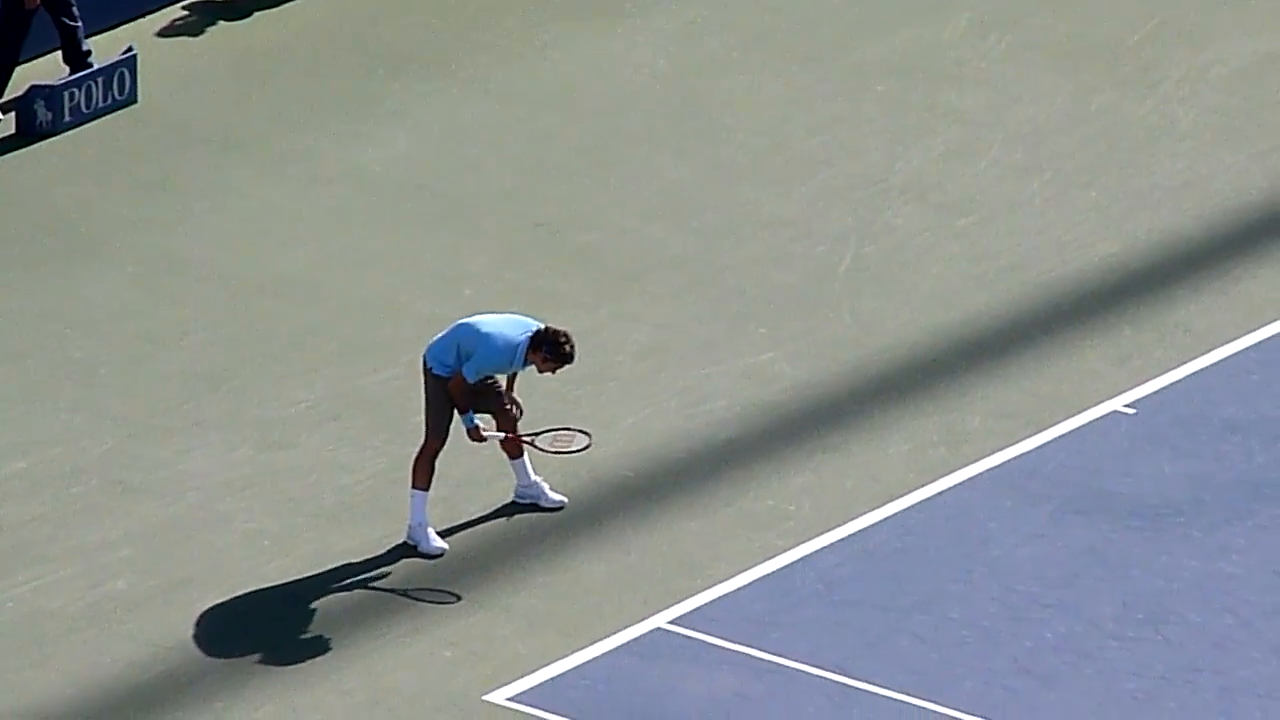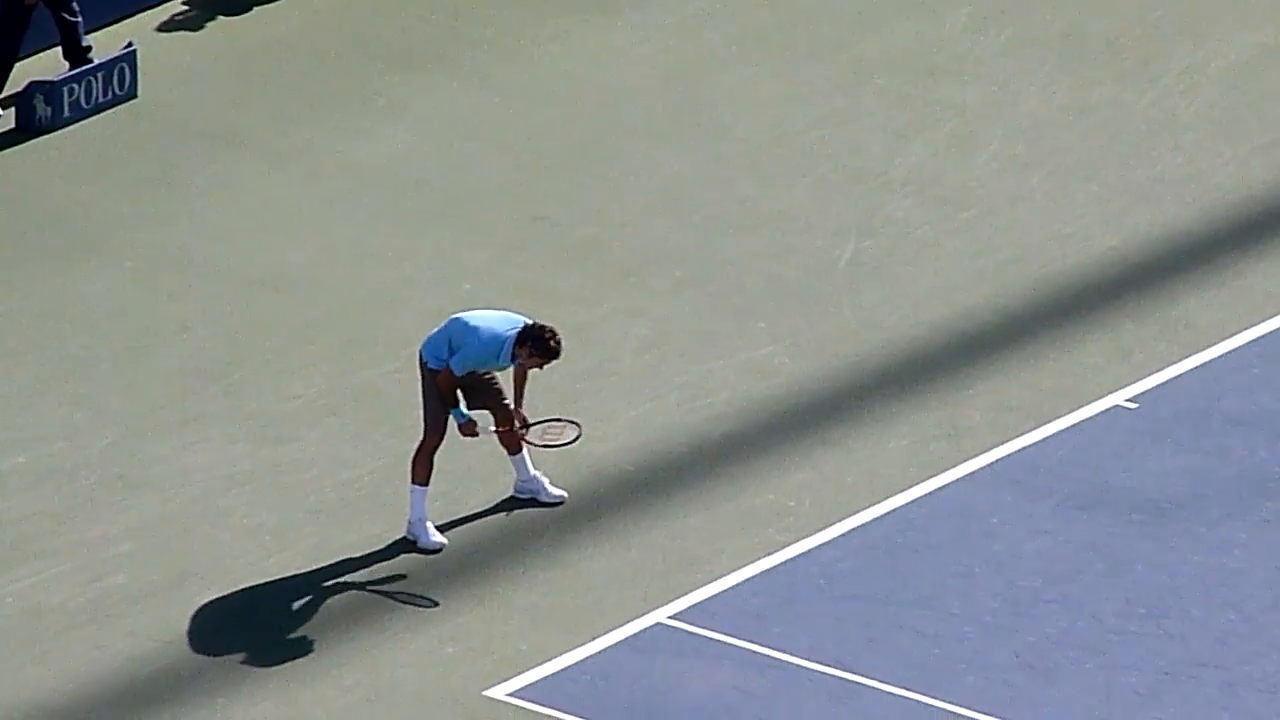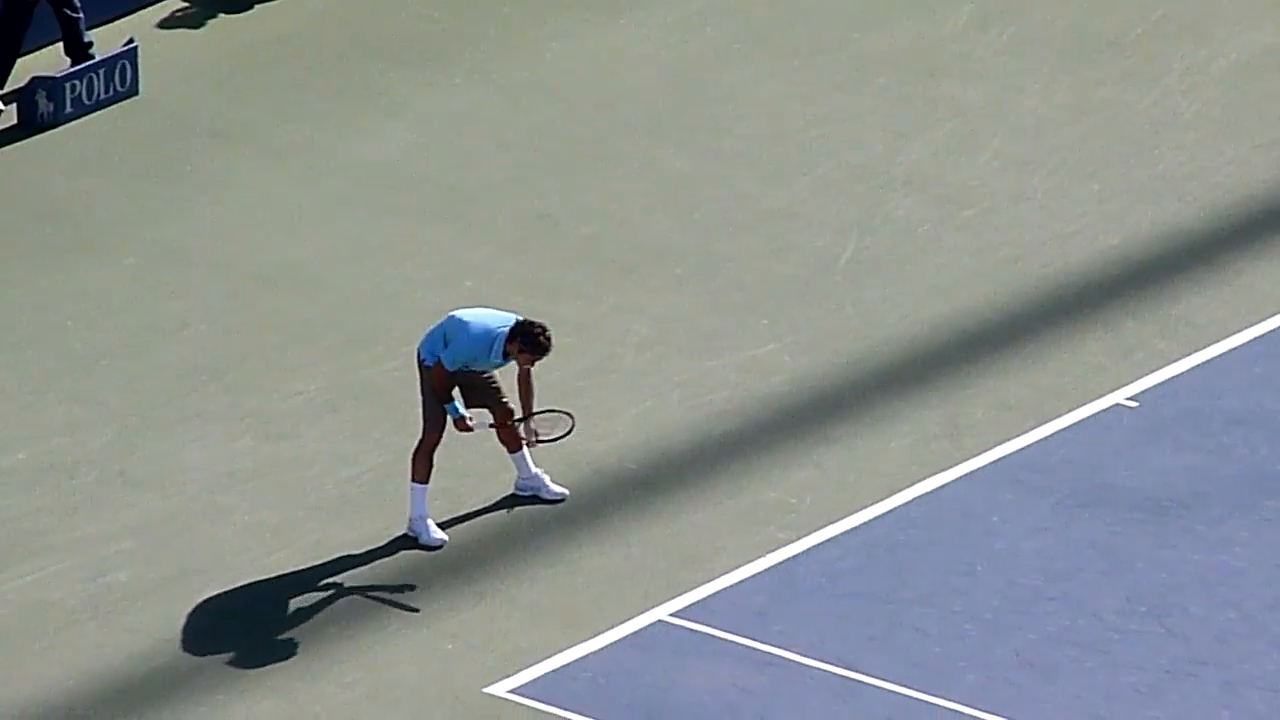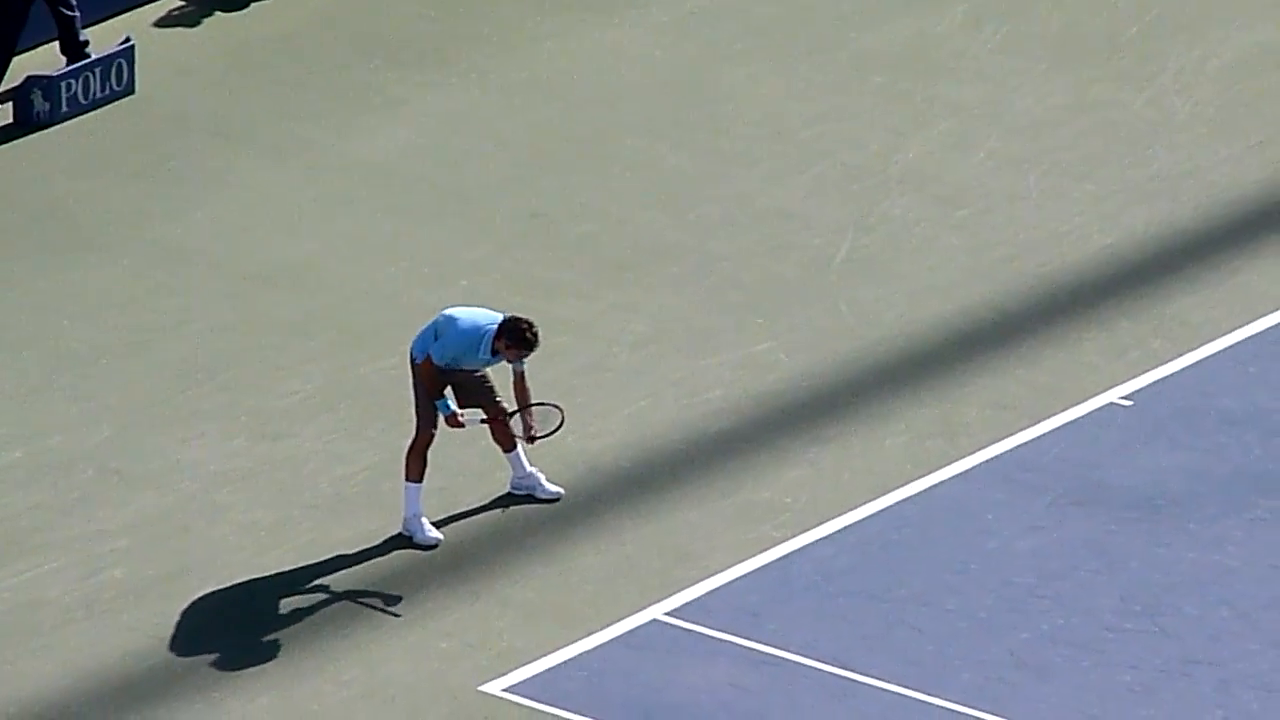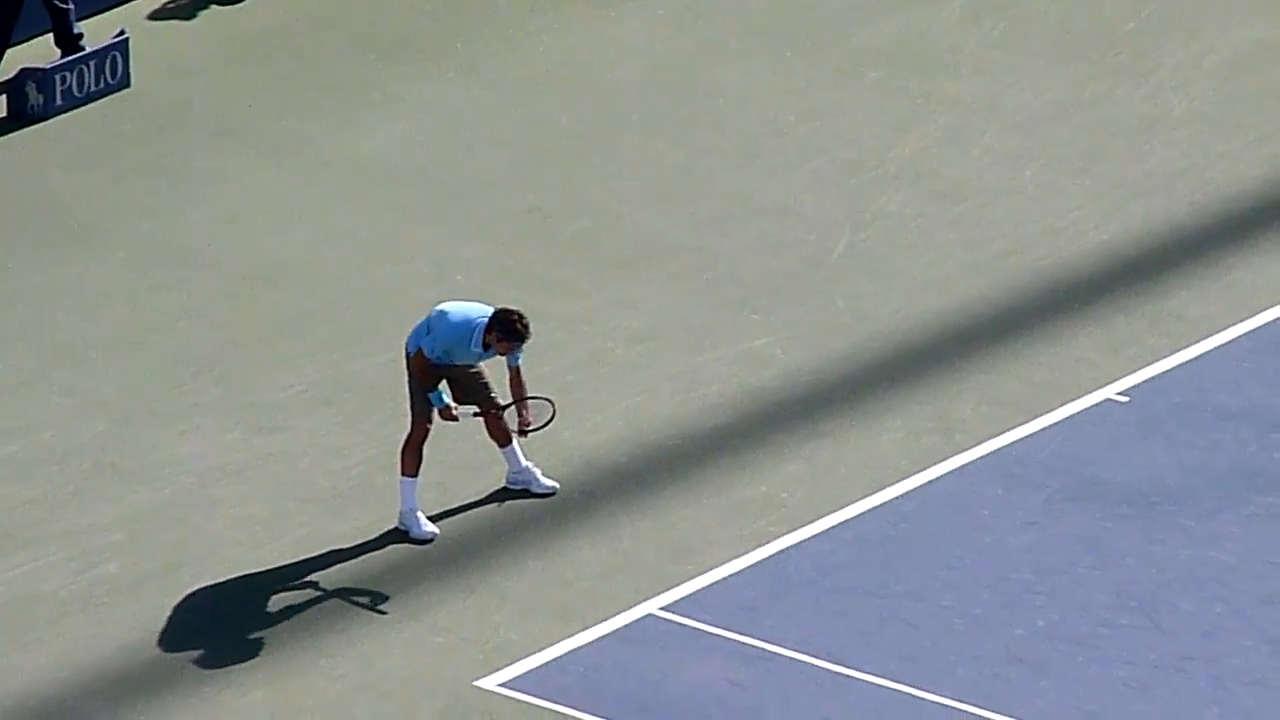
dt=0.1s
person 1, frame 1
left shoulder: (539, 336)
right shoulder: (496, 353)
right elbow: (456, 387)
left wrist: (509, 391)
right wrist: (469, 422)
left hip: (474, 363)
right hip: (443, 367)
left knee: (508, 419)
right knee: (435, 441)
left ankle: (527, 486)
right ankle: (418, 526)
person 1, frame 2
left shoulder: (530, 334)
right shoulder: (485, 346)
left elbow: (521, 367)
right elbow: (444, 379)
left wrist: (518, 407)
right wrist: (460, 416)
left hip: (472, 362)
right hip: (439, 361)
left knee: (506, 415)
right knee: (433, 437)
left ankle: (527, 481)
right ankle: (417, 521)
person 1, frame 3
left shoulder: (524, 340)
right shoulder: (475, 341)
left elbow: (524, 378)
right elbow: (436, 374)
left wrist: (528, 418)
right wrist: (455, 411)
left hip: (474, 363)
right hip: (436, 361)
left knee: (506, 414)
right knee: (433, 433)
left ankle: (528, 478)
right ankle: (418, 518)
person 1, frame 4
left shoulder: (515, 338)
right shoulder: (463, 337)
left elbow: (519, 382)
right elbow: (426, 370)
left wrist: (527, 422)
right wrist: (445, 408)
left hip: (466, 362)
right hip: (429, 360)
left knee: (499, 413)
right knee: (426, 432)
left ankle: (523, 477)
right ankle: (412, 517)
person 1, frame 5
left shoulder: (509, 335)
right shoulder: (454, 330)
left elbow: (515, 375)
right elbow: (417, 361)
left wrist: (523, 413)
right wrist: (438, 400)
left hip: (462, 359)
right hip: (425, 358)
left knee: (492, 410)
right knee: (421, 427)
left ankle: (519, 472)
right ankle: (408, 511)
